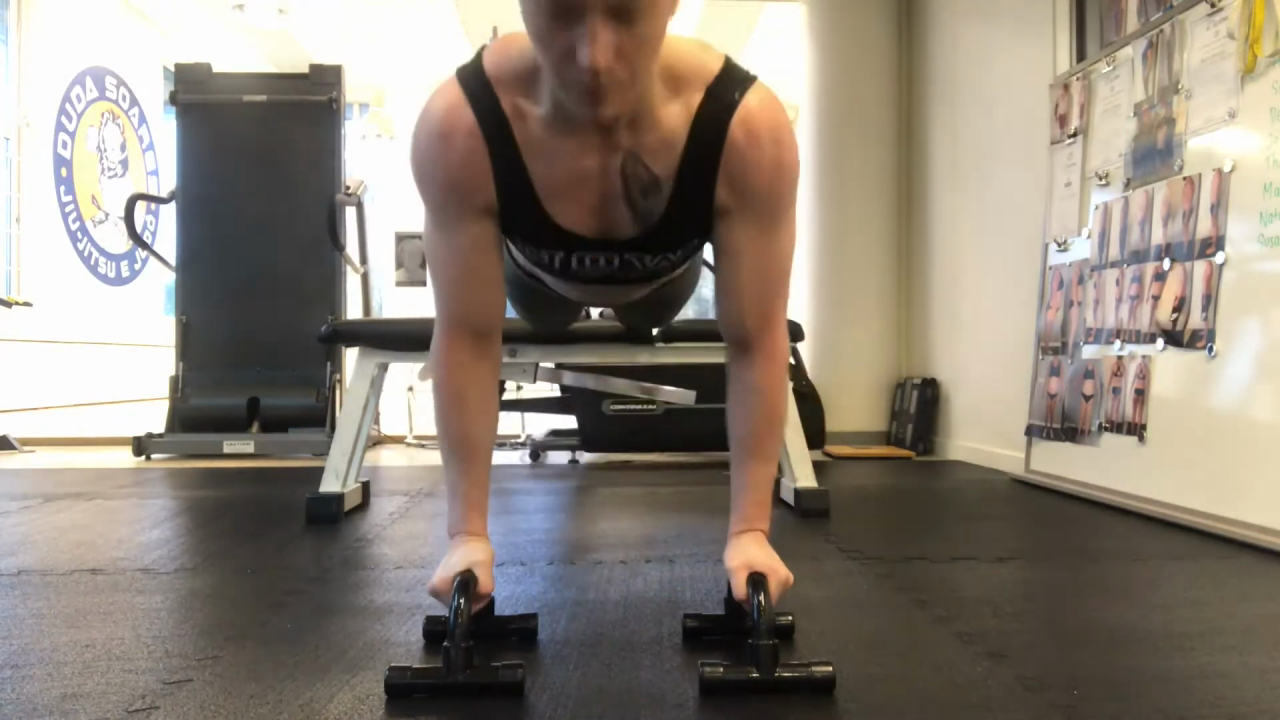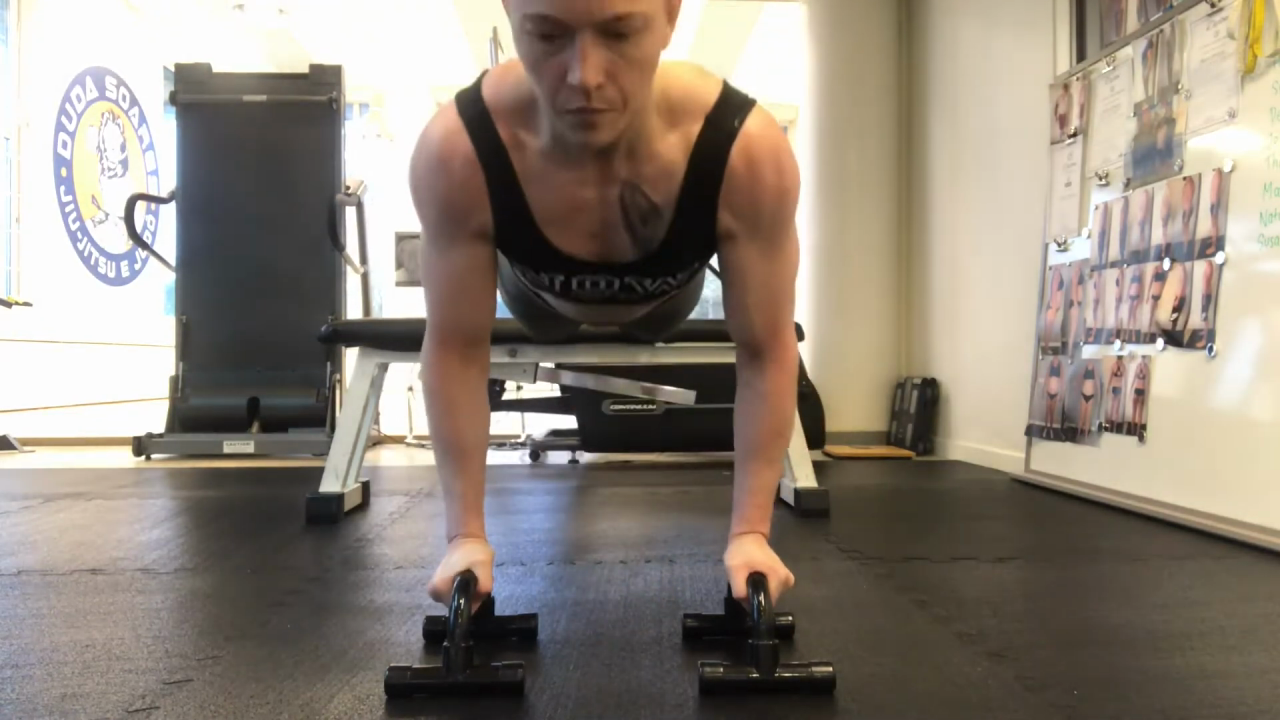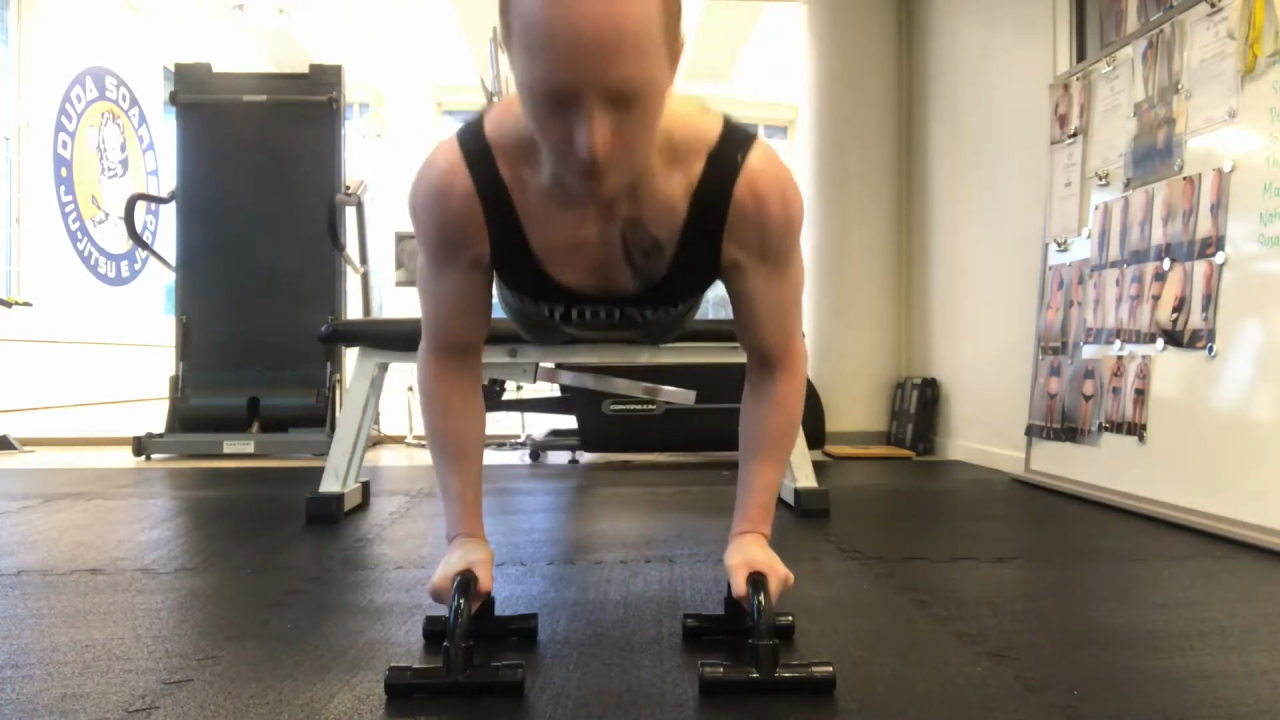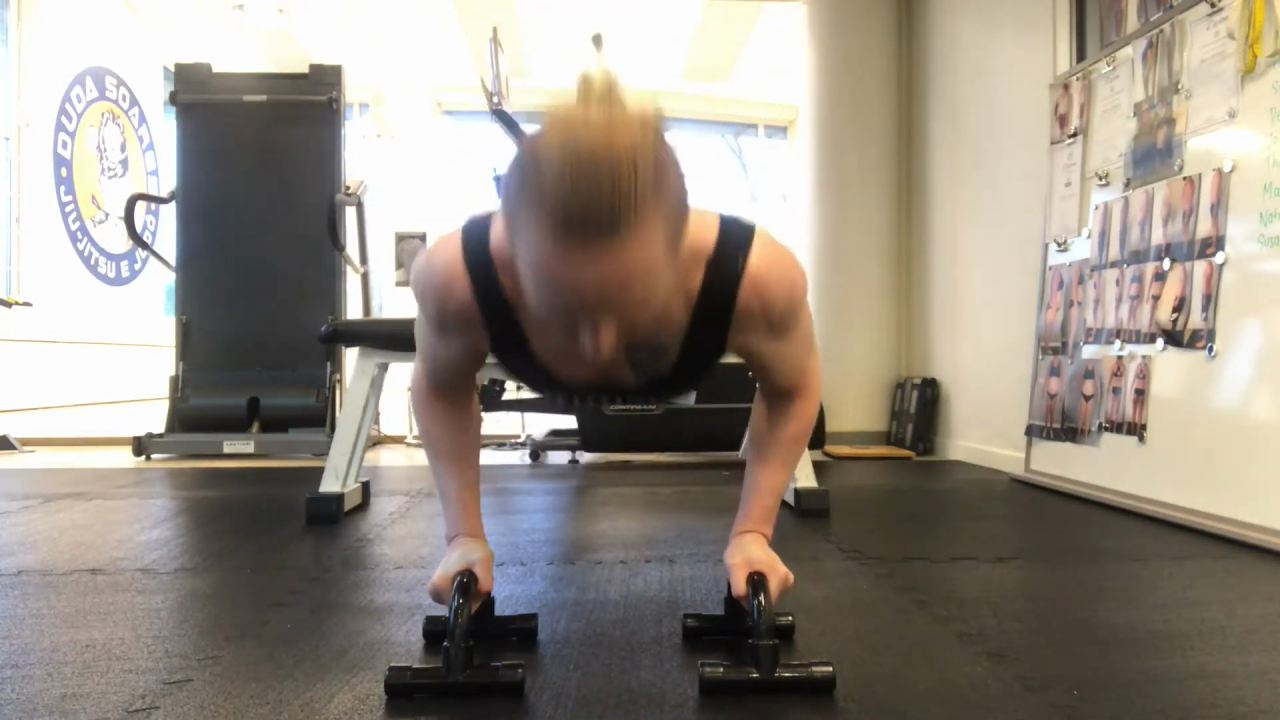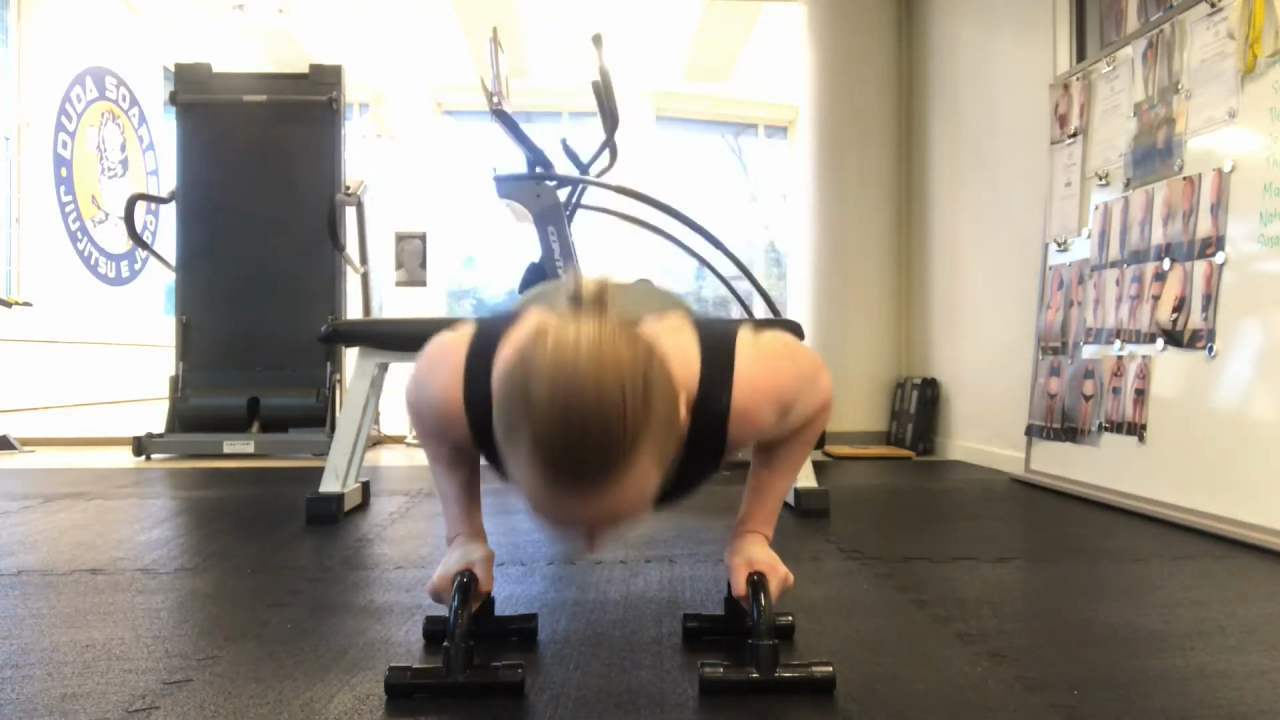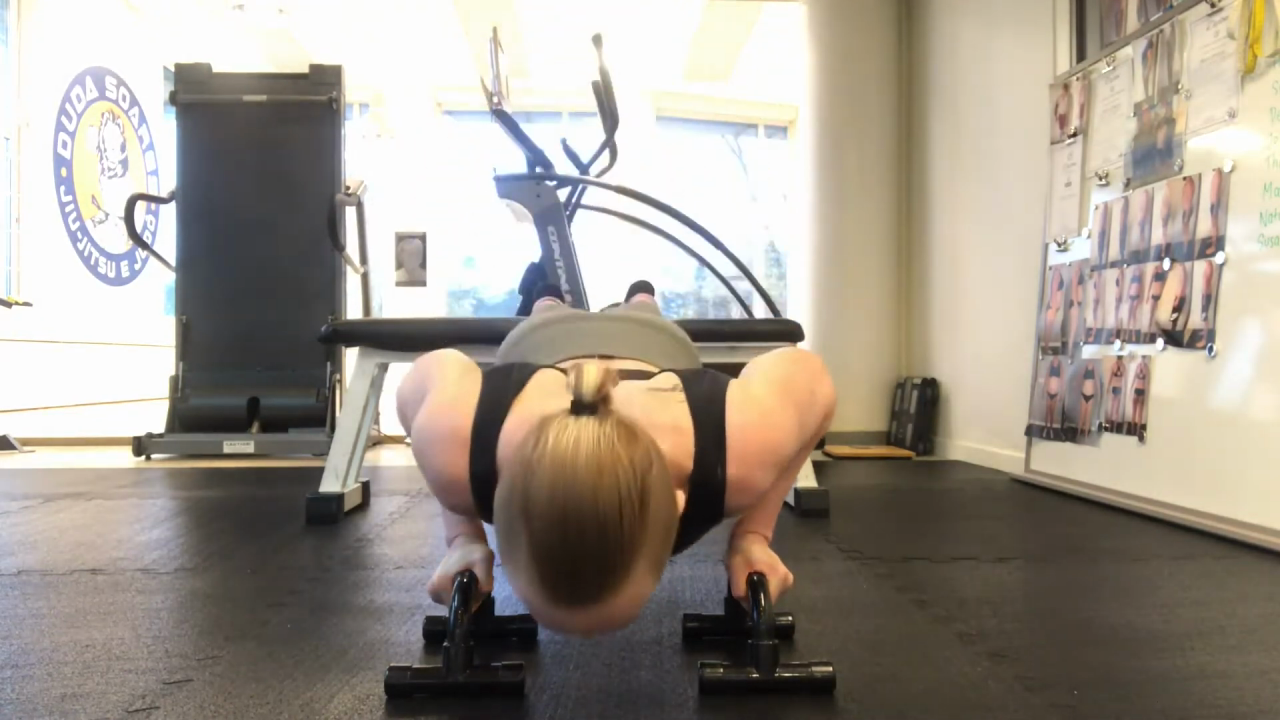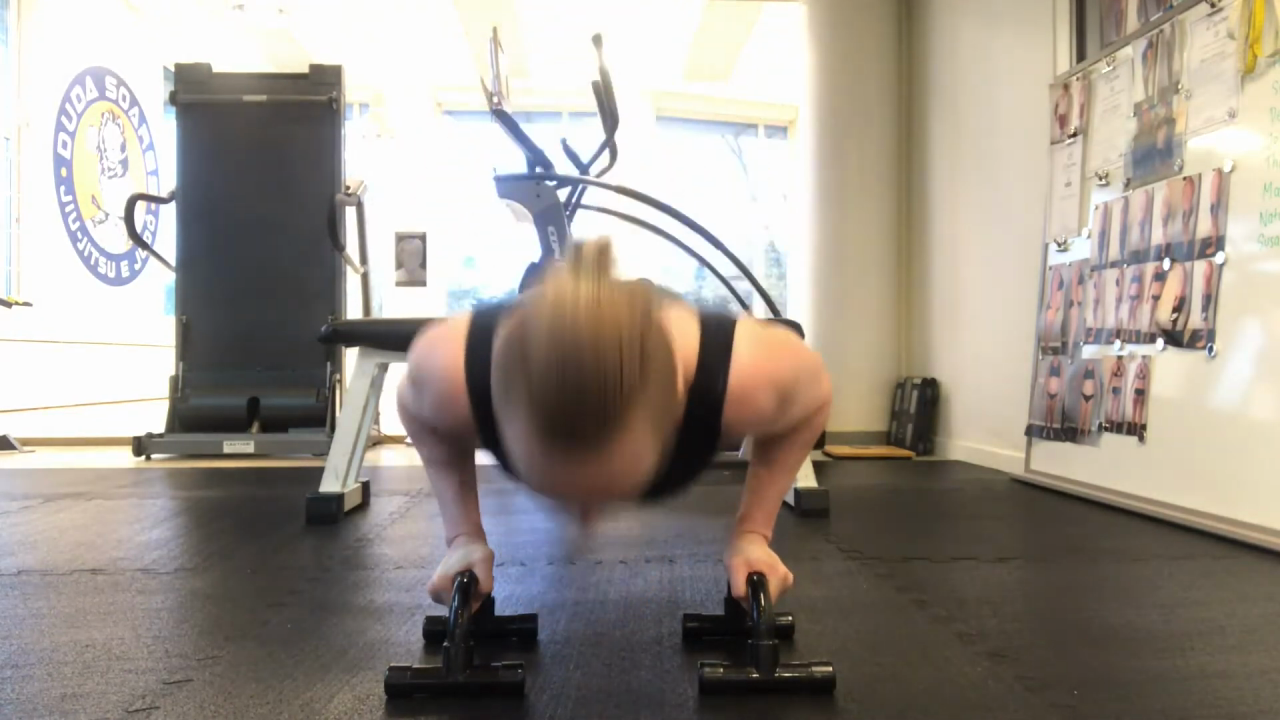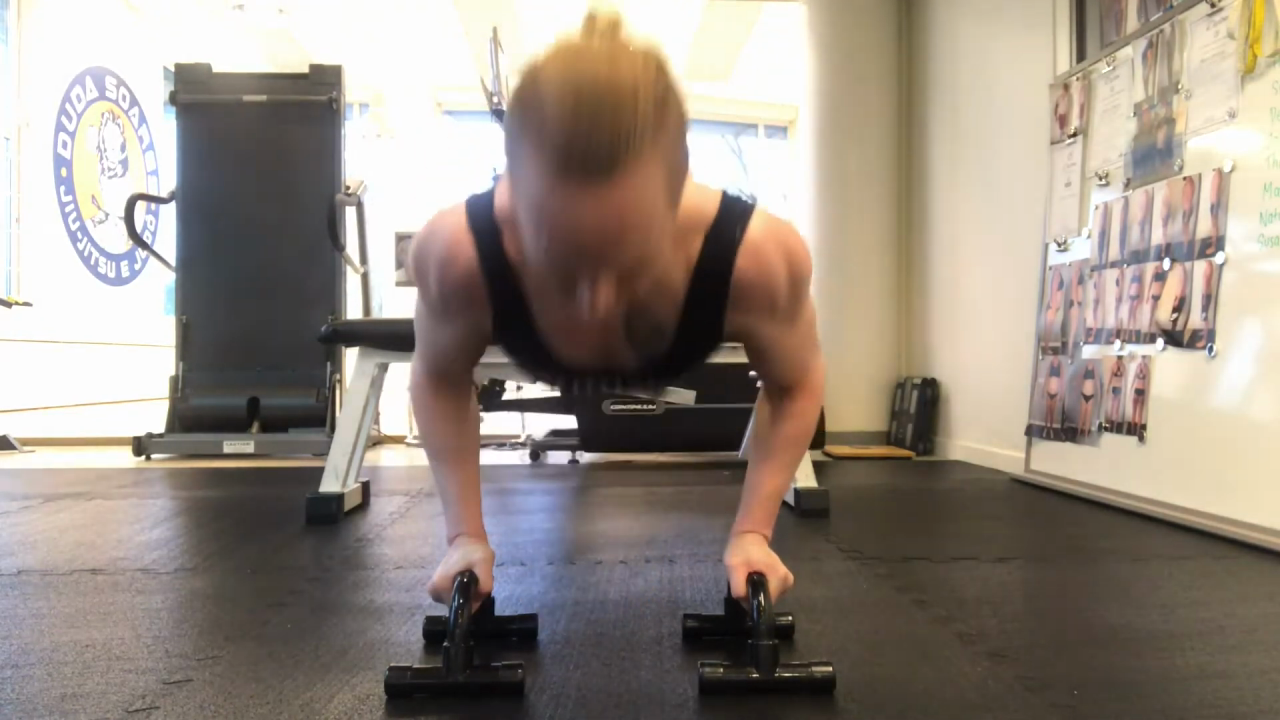
dt=0.2s
person 1, frame 1
left shoulder: (746, 126)
right shoulder: (458, 125)
left elbow: (756, 344)
right elbow: (467, 341)
left wrist: (749, 529)
right wrist: (468, 534)
left hip: (659, 277)
right hip: (541, 274)
left knee: (652, 319)
right knee: (539, 318)
person 1, frame 2
left shoulder: (748, 152)
right shoulder: (455, 151)
left elbow: (765, 352)
right elbow: (455, 350)
left wrist: (749, 533)
right wrist: (466, 536)
left hip: (660, 293)
right hip: (544, 291)
left knee: (655, 330)
right knee: (542, 328)
person 1, frame 3
left shoulder: (751, 187)
right shoulder: (456, 186)
left elbow: (775, 363)
right elbow: (449, 358)
left wrist: (750, 533)
right wrist: (465, 537)
left hip: (662, 315)
right hip: (541, 312)
right knee: (539, 325)
person 1, frame 4
left shoulder: (753, 276)
right shoulder: (459, 274)
left elbow: (793, 387)
right elbow: (441, 387)
left wrist: (752, 531)
right wrist: (464, 536)
person 1, frame 5
left shoulder: (742, 390)
right shoulder: (456, 388)
left elbow: (817, 394)
left wrist: (754, 532)
right wrist: (463, 535)
left ankle: (646, 303)
right ankle: (543, 300)
person 1, frame 6
left shoulder: (737, 454)
right shoulder: (457, 445)
left elbow: (816, 383)
right elbow: (412, 389)
left wrist: (754, 536)
right wrist: (463, 539)
left ankle: (642, 307)
right ankle: (546, 307)
person 1, frame 7
left shoulder: (742, 377)
right shoulder: (454, 373)
left elbow: (816, 394)
left wrist: (753, 531)
right wrist: (465, 534)
left ankle: (647, 299)
right ankle: (541, 290)
person 1, frame 8
left shoulder: (755, 251)
right shoulder: (459, 247)
left elbow: (796, 384)
right elbow: (438, 377)
left wrist: (752, 532)
right wrist: (465, 535)
